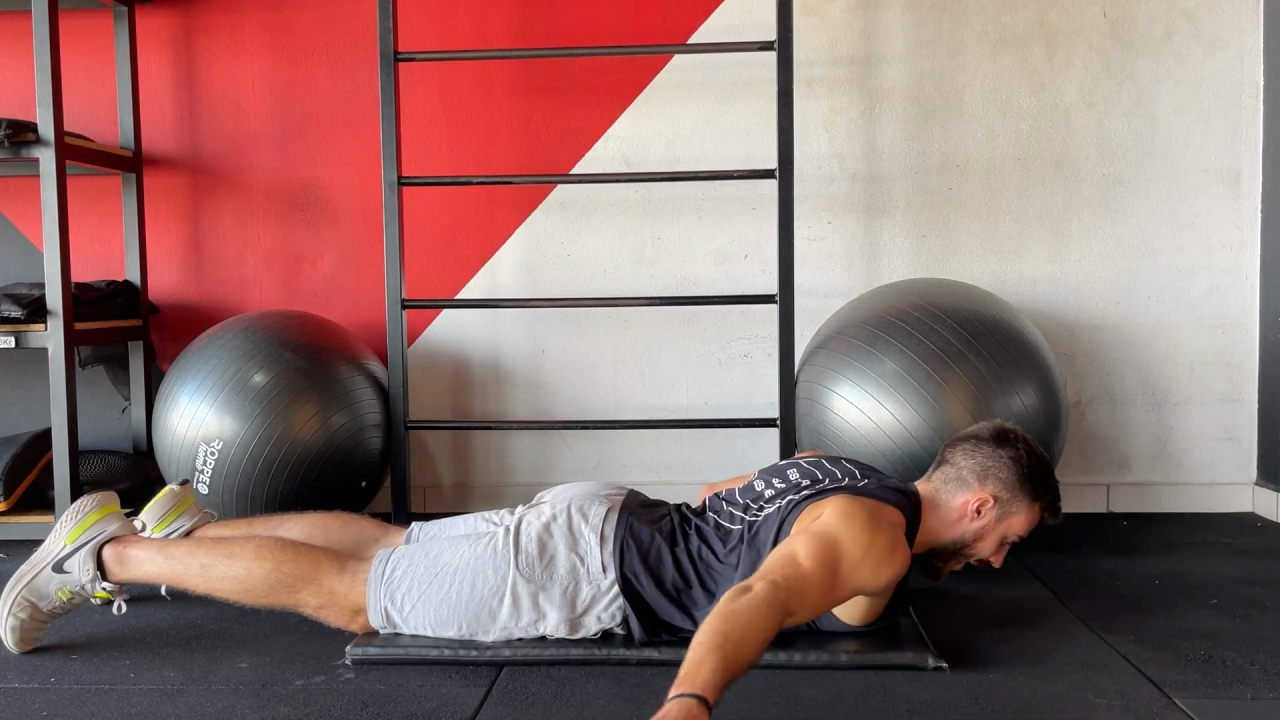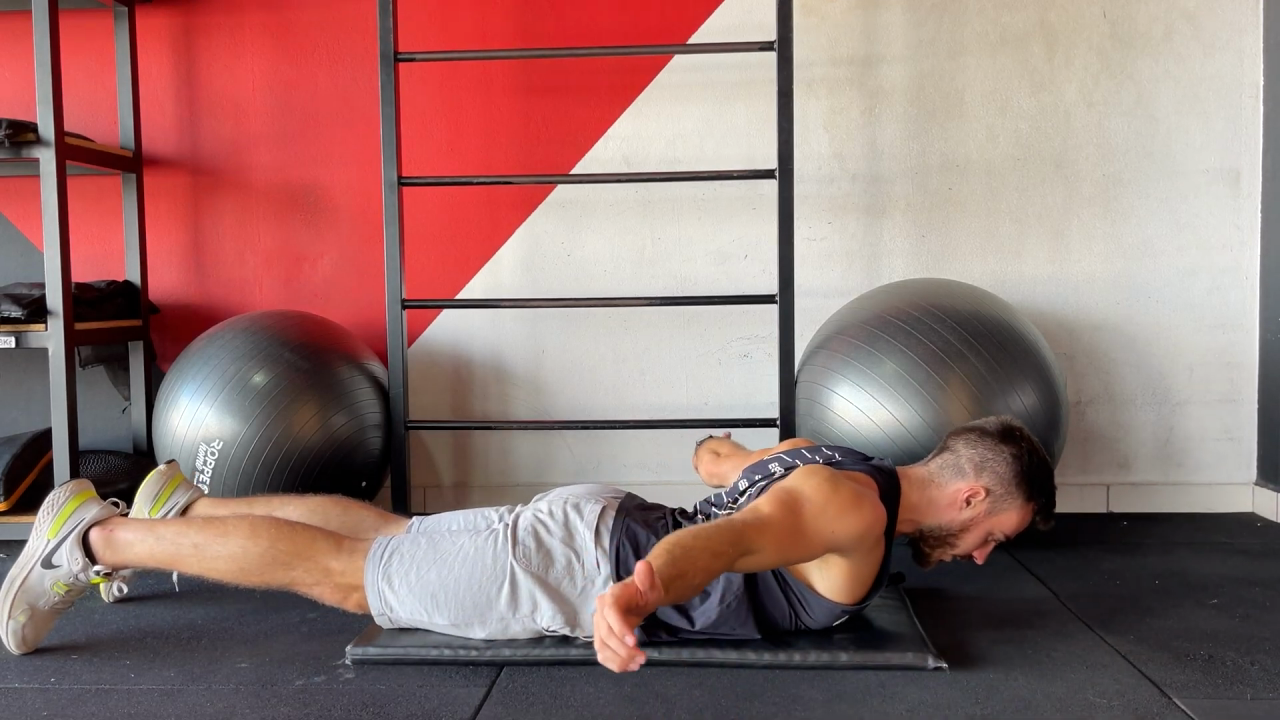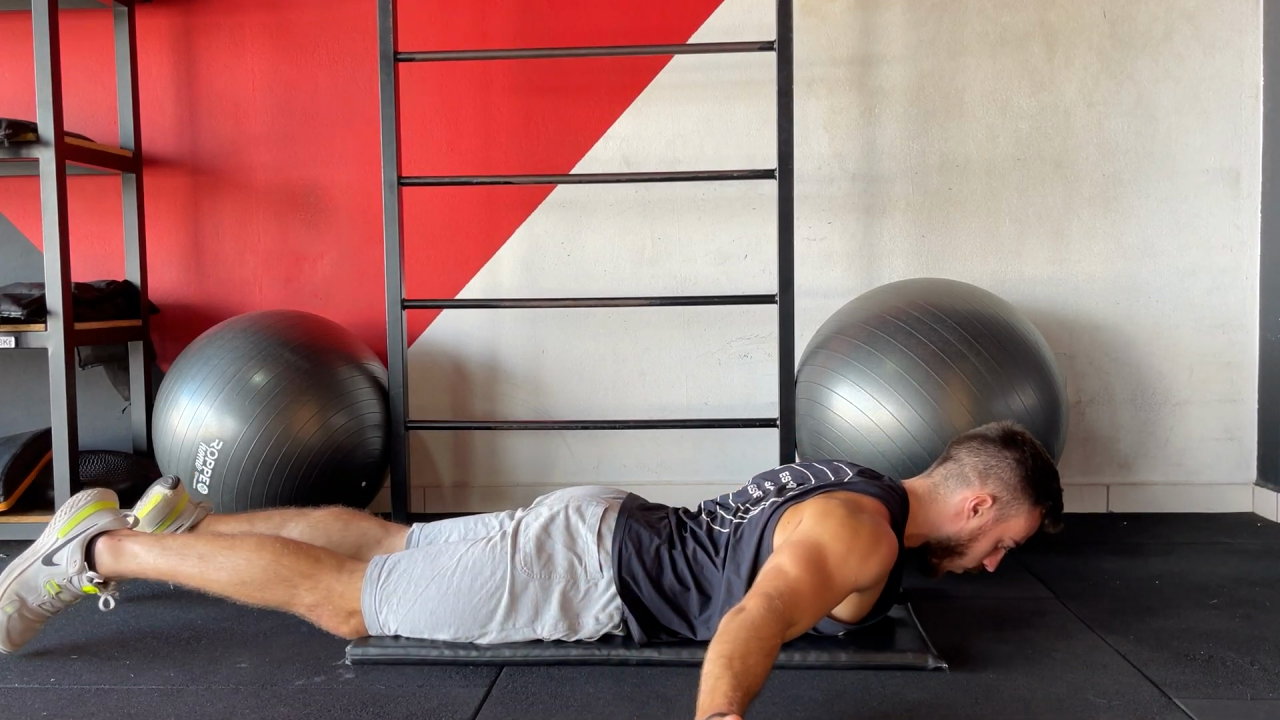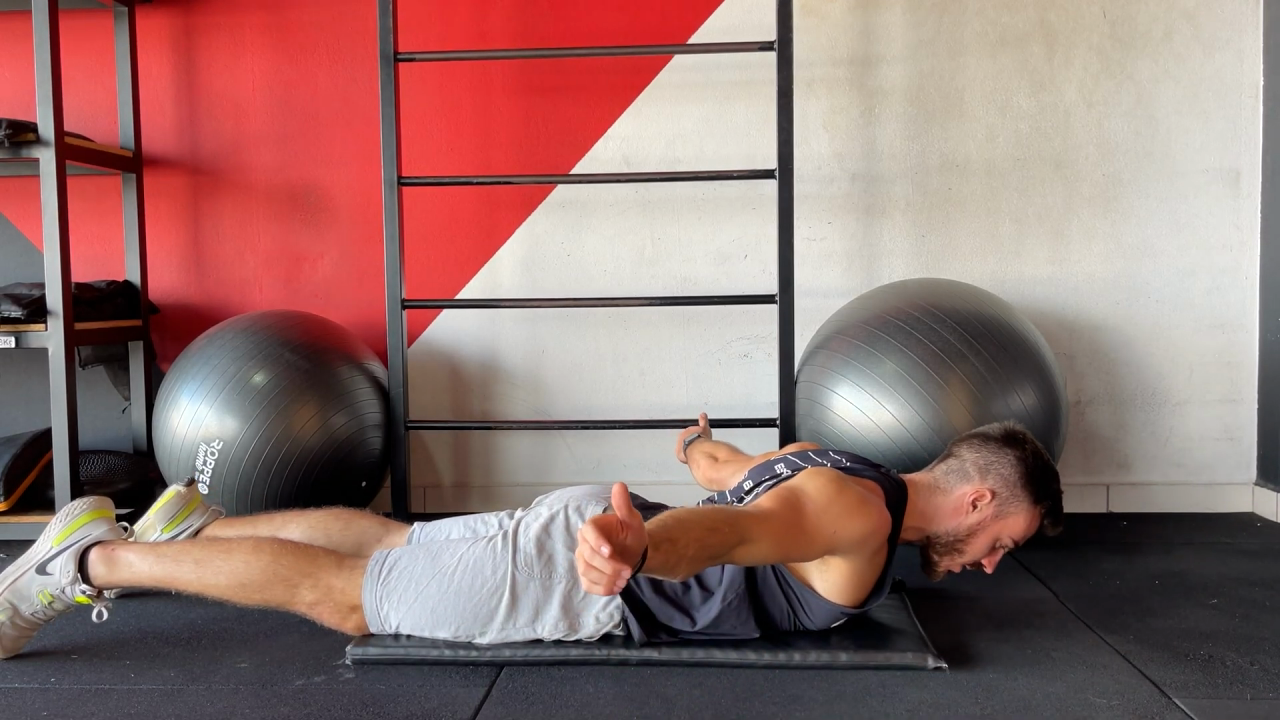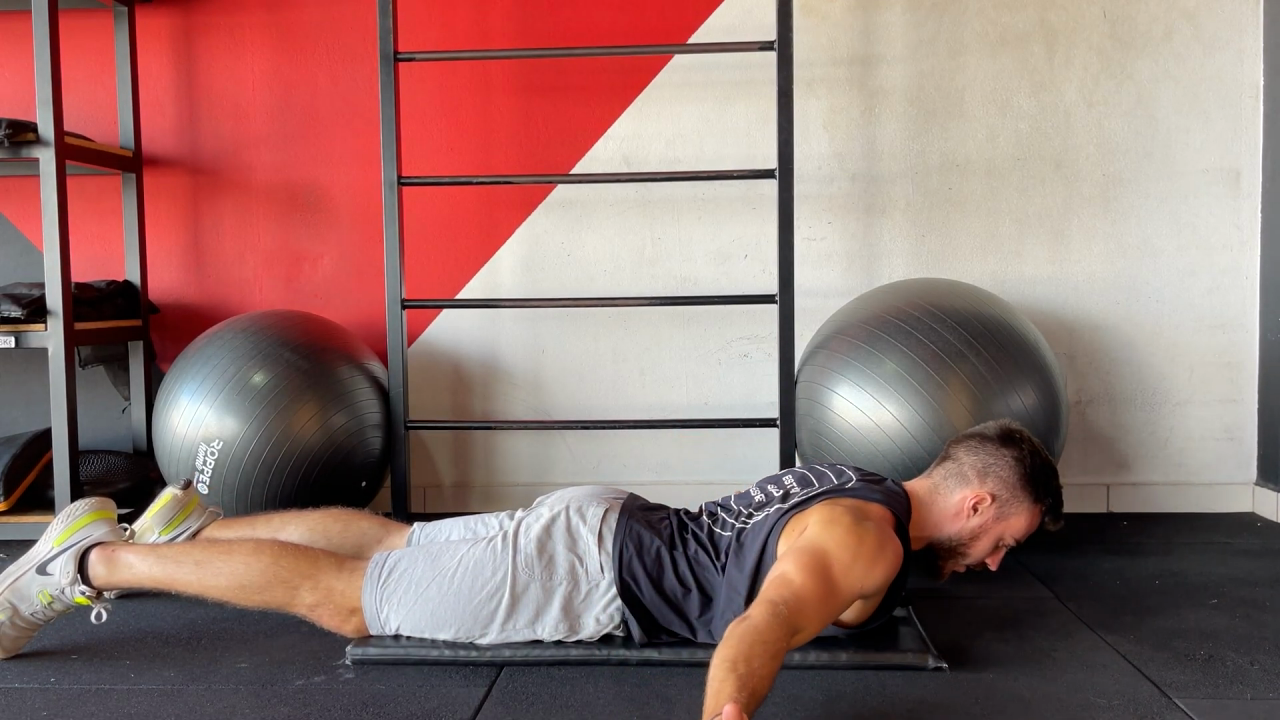
dt=1s
person 1, frame 1
left shoulder: (845, 475)
right shoulder: (877, 536)
right elbow: (754, 603)
left hip: (606, 522)
right hip: (588, 573)
left knee: (383, 547)
right knee: (342, 595)
left ankle: (191, 530)
right ankle: (105, 553)
person 1, frame 2
left shoulder: (830, 465)
right shoulder: (854, 510)
left elbow: (717, 455)
right elbow: (721, 541)
right wrist: (633, 596)
left hip: (603, 527)
right hip: (584, 555)
left knee: (387, 532)
right knee: (343, 572)
left ankle: (187, 510)
right ankle: (92, 536)
person 1, frame 3
left shoulder: (849, 483)
right shoulder: (864, 538)
right elbow: (756, 620)
left hip: (602, 527)
right hip: (583, 572)
left knee: (382, 545)
right knee: (337, 598)
left ankle: (184, 520)
right ankle: (100, 551)
person 1, frame 4
left shoulder: (832, 465)
right shoulder: (860, 516)
left elbow: (730, 476)
right elbow: (726, 533)
left wrist: (705, 448)
right wrist: (635, 550)
left hip: (597, 529)
right hip: (574, 570)
left knee: (385, 542)
right knee: (338, 594)
left ankle: (195, 526)
right ankle: (90, 560)
person 1, frame 5
left shoulder: (852, 484)
right shoulder: (868, 544)
right elbow: (761, 628)
left hip: (603, 525)
right hip: (586, 574)
left knee: (388, 545)
right knee: (334, 597)
left ankle: (192, 527)
right ankle: (89, 562)
